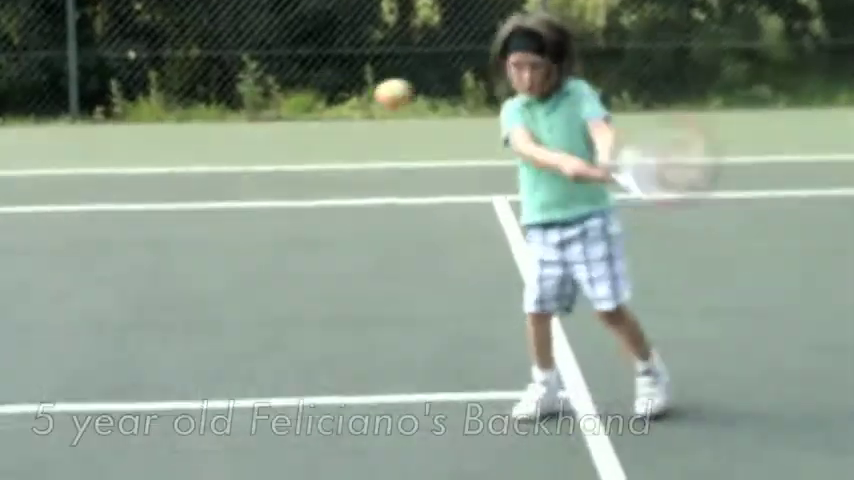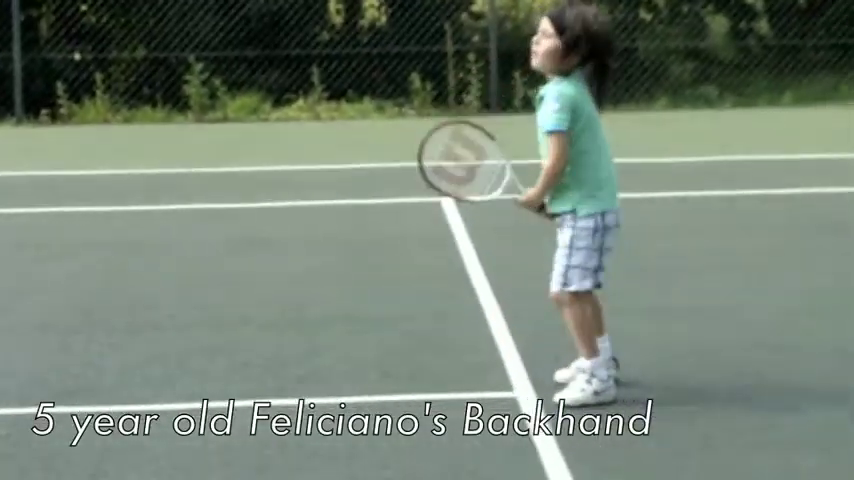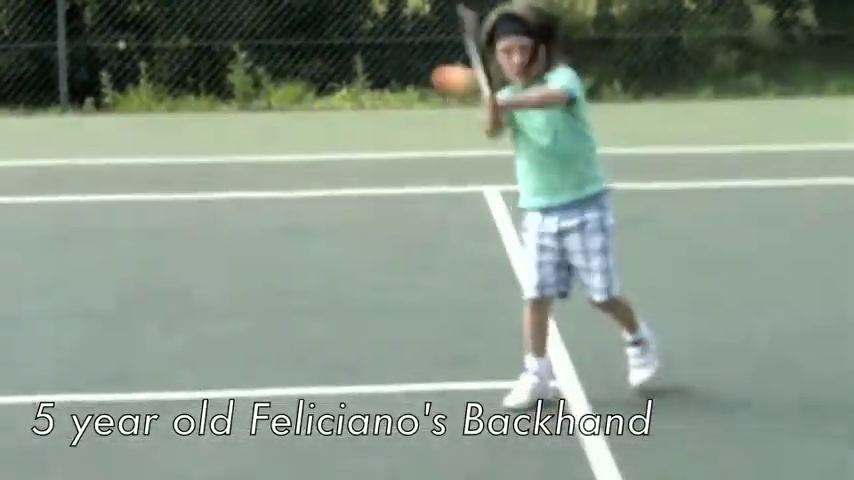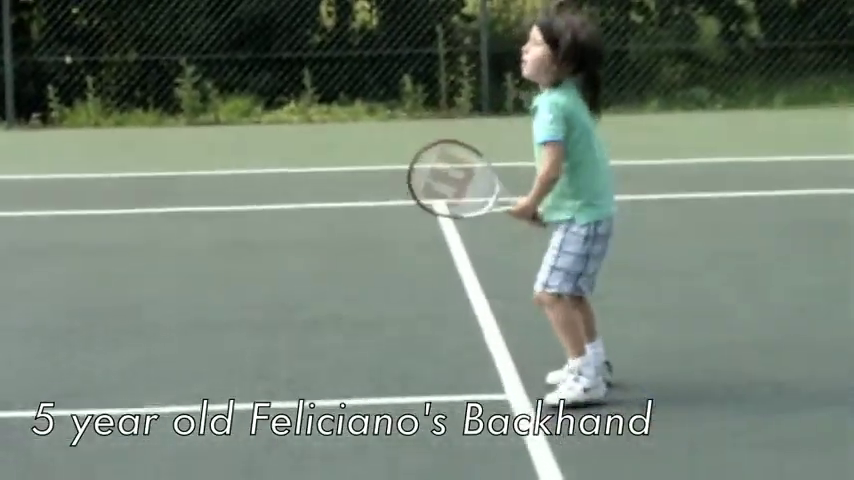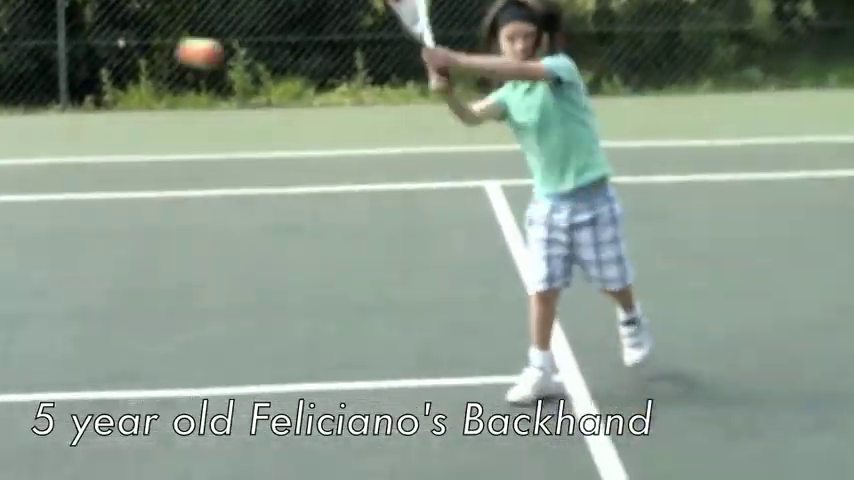
dt=1s
person 1, frame 1
left shoulder: (580, 95)
right shoulder: (515, 110)
left elbow: (602, 133)
right elbow: (526, 149)
left wrist: (604, 162)
right wrist: (564, 163)
left hip: (590, 223)
right hip: (542, 229)
left knee: (610, 308)
right knee: (538, 312)
left ankle: (649, 373)
right ankle: (545, 387)
person 1, frame 2
left shoulder: (559, 95)
right shoulder: (573, 88)
left elbow: (557, 160)
left wrist: (537, 195)
right wrist: (550, 196)
left hip: (584, 210)
right hip: (587, 206)
left knee: (566, 291)
right knee: (579, 289)
left ankle: (597, 376)
right ankle: (599, 359)
person 1, frame 3
left shoulder: (562, 79)
right shoulder: (504, 99)
left elbow: (556, 96)
right elbow: (492, 128)
left wrist: (518, 98)
right wrist: (494, 107)
left hip: (584, 209)
right hip: (540, 214)
left knee: (602, 296)
right knee: (536, 298)
left ankle: (638, 340)
right ankle: (536, 374)
person 1, frame 4
left shoulder: (552, 105)
right shoulder: (565, 97)
left elbow: (551, 168)
left wrist: (530, 203)
right wrist: (541, 203)
left hip: (580, 216)
right hip: (587, 211)
left knee: (549, 293)
right knee: (571, 292)
left ankle: (587, 374)
right ankle: (593, 362)
person 1, frame 5
left shoulder: (561, 68)
right shoulder: (510, 94)
left elbow: (517, 67)
right elbow: (472, 115)
left wrist: (458, 60)
right wrist: (445, 88)
left hip: (593, 198)
right hip: (550, 205)
left knee: (614, 283)
right knee: (543, 289)
left ankle: (631, 320)
right ankle: (541, 370)
